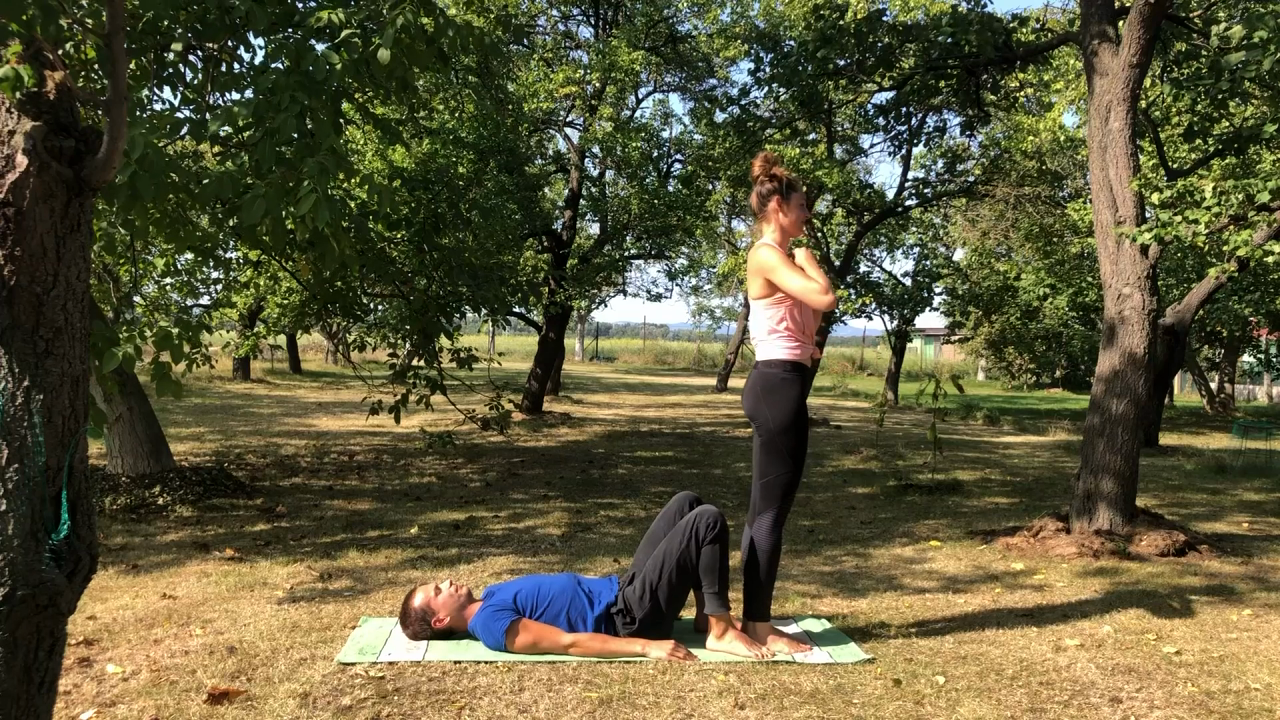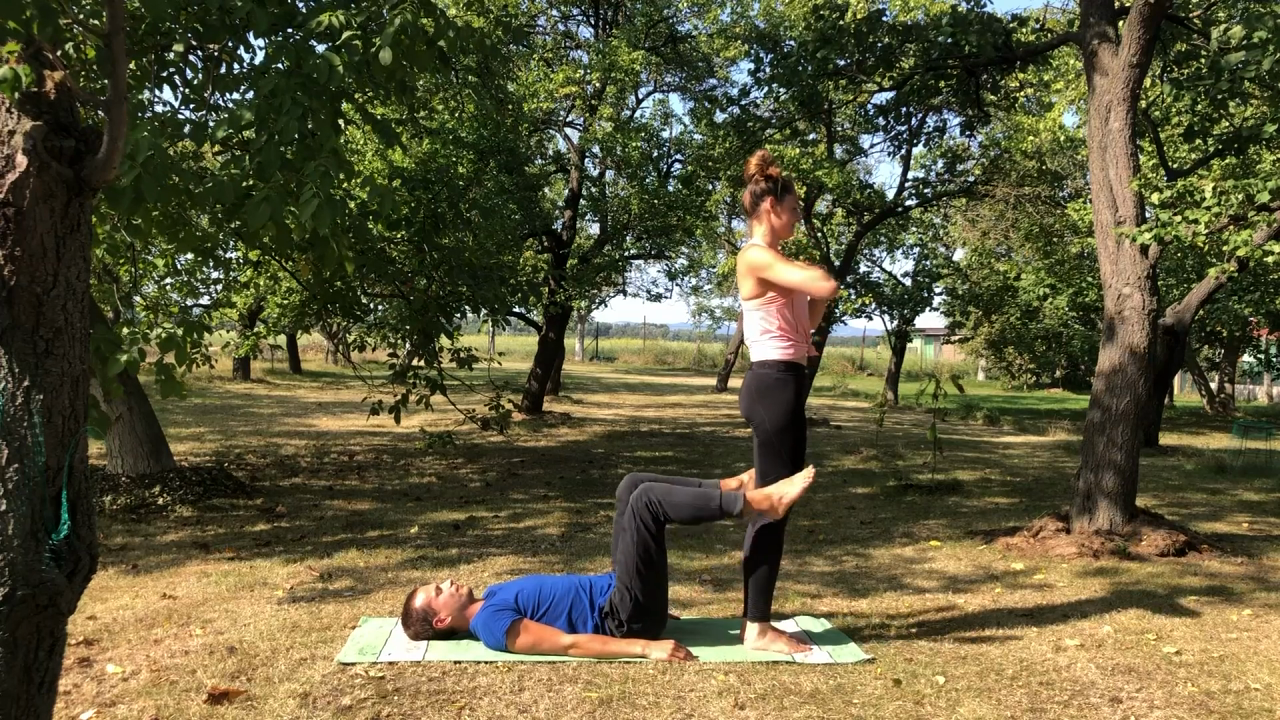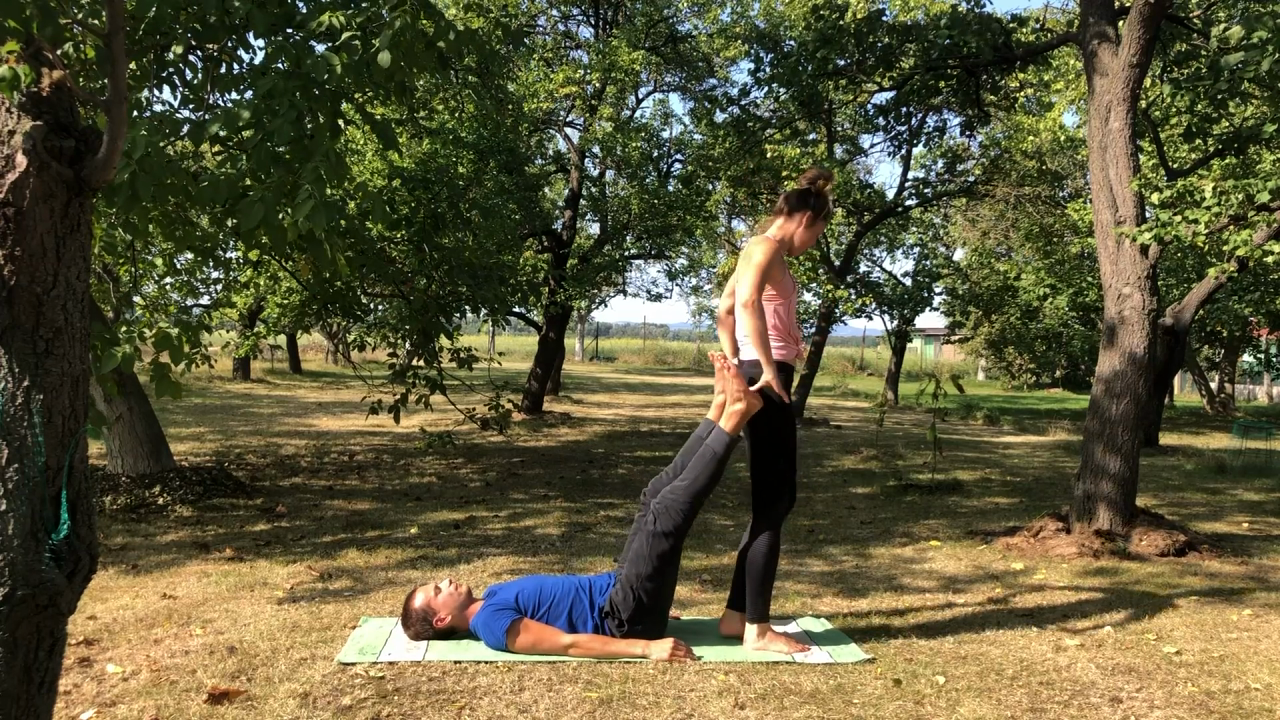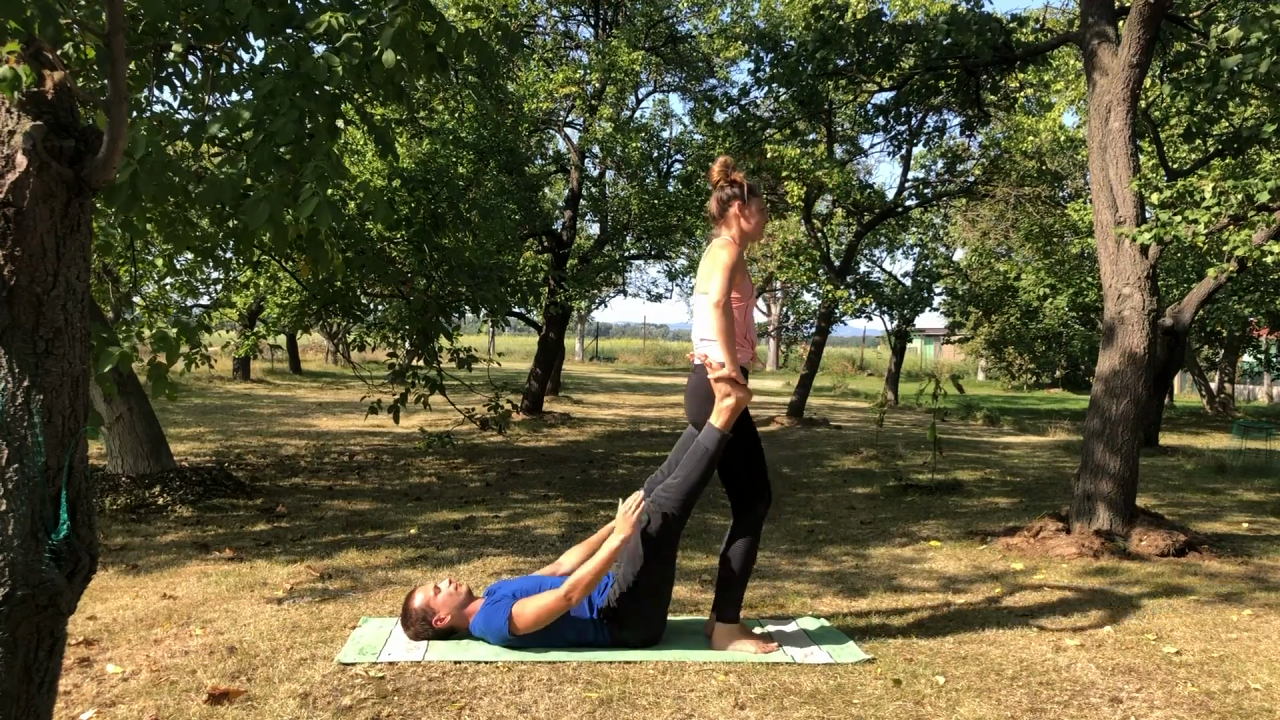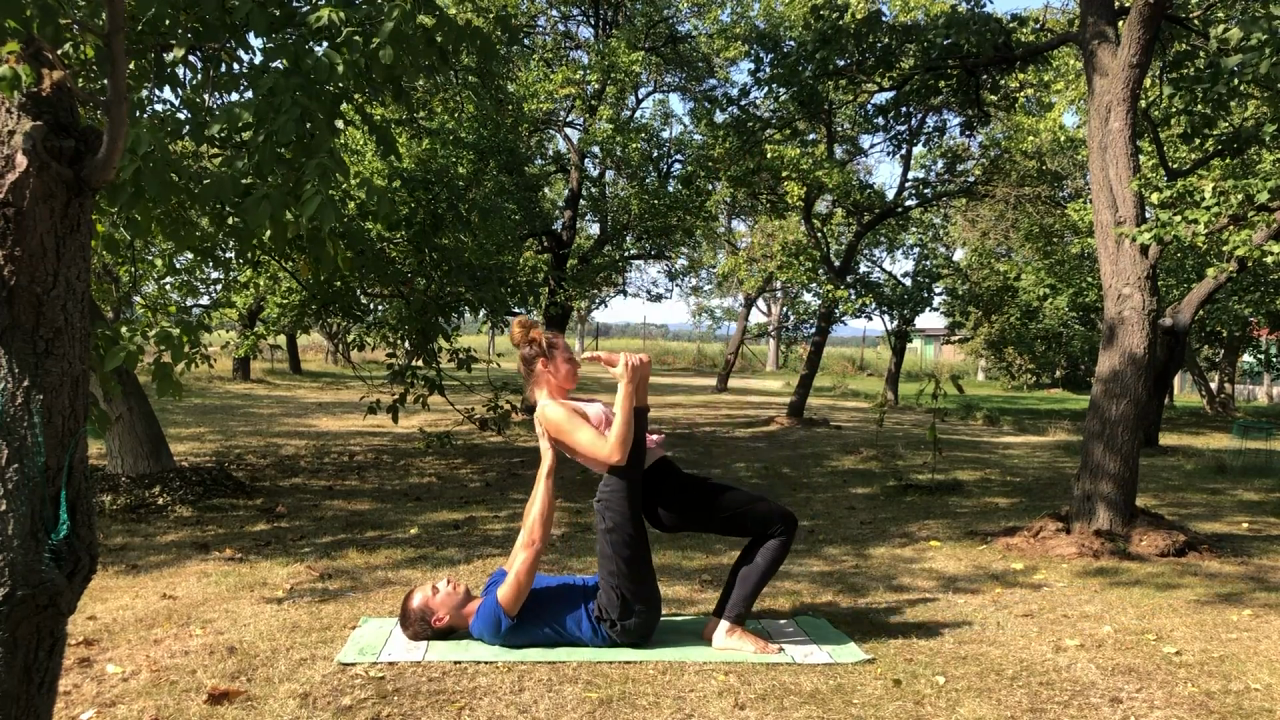
dt=1s
person 1, frame 1
left shoulder: (780, 258)
right shoulder: (767, 254)
left elbow: (807, 320)
right elbow: (826, 298)
left wrist: (804, 261)
right wrist: (808, 259)
left hip: (780, 383)
right hip: (779, 384)
left knee: (766, 508)
right knee: (771, 510)
left ankle: (754, 619)
right ankle: (757, 626)
person 1, frame 2
left shoulder: (772, 259)
right shoulder: (756, 256)
left elbow: (807, 319)
right elbow: (827, 286)
left wrist: (811, 286)
right wrist: (811, 272)
left hip: (777, 384)
right hip: (775, 384)
left knee: (766, 507)
right knee: (774, 508)
left ankle: (755, 619)
right ankle: (759, 628)
person 1, frame 3
left shoulder: (759, 252)
right shoulder: (767, 247)
left elbow: (725, 308)
right elbow: (747, 302)
left wrist: (733, 362)
right wrist: (767, 369)
left hip: (762, 381)
right hip: (767, 383)
left knee: (776, 501)
right knee: (770, 505)
left ankle: (737, 613)
right ankle: (757, 628)
person 1, frame 4
left shoulder: (717, 252)
right shoulder: (728, 248)
right elbow: (718, 301)
right wrist: (729, 363)
left hip: (709, 385)
right hip: (718, 387)
left knee: (752, 501)
right knee: (752, 504)
left ankle: (725, 618)
right ankle: (726, 626)
person 1, frame 5
left shoulder: (562, 404)
right shoulder: (552, 411)
right elbow: (615, 451)
left hip: (658, 475)
right hip: (660, 489)
left knee: (773, 521)
right knee: (781, 523)
left ankle: (724, 621)
right ankle: (728, 628)
person 2, frame 1
left shoulder: (490, 598)
right shoulder: (491, 625)
right elbow: (569, 642)
right wrist: (646, 647)
left hip: (620, 589)
right hip: (630, 617)
left knee: (687, 503)
right knee: (708, 521)
left ankle: (707, 612)
right ankle: (719, 629)
person 2, frame 2
left shoulder: (492, 598)
right shoulder: (491, 624)
right elbow: (569, 643)
right wrist: (648, 648)
left hip: (611, 591)
right hip: (626, 618)
left knee: (634, 486)
right knee: (646, 498)
left ankle: (739, 490)
right ankle: (756, 502)
person 2, frame 3
left shoulder: (493, 599)
right shoulder: (492, 624)
right elbow: (570, 644)
right wrist: (647, 648)
left hip: (614, 591)
right hip: (625, 616)
left knee: (658, 495)
right knee: (665, 512)
left ankle: (720, 411)
right ankle: (731, 420)
person 2, frame 4
left shoulder: (494, 597)
right shoulder: (494, 621)
left elbow: (560, 567)
right elbow: (569, 594)
left wrist: (613, 528)
right wrist: (619, 536)
left hip: (616, 594)
right hip: (627, 618)
left knee: (652, 494)
right knee: (663, 508)
left ankle: (717, 405)
right ankle: (723, 413)
person 2, frame 5
left shoulder: (493, 592)
right shoulder: (491, 621)
left elbow: (529, 528)
right elbow: (533, 543)
left wrist: (546, 461)
right wrist: (548, 464)
left hip: (621, 614)
right hip: (624, 618)
left knee: (620, 490)
right knee: (613, 499)
left ankle: (633, 390)
right ankle: (630, 390)
